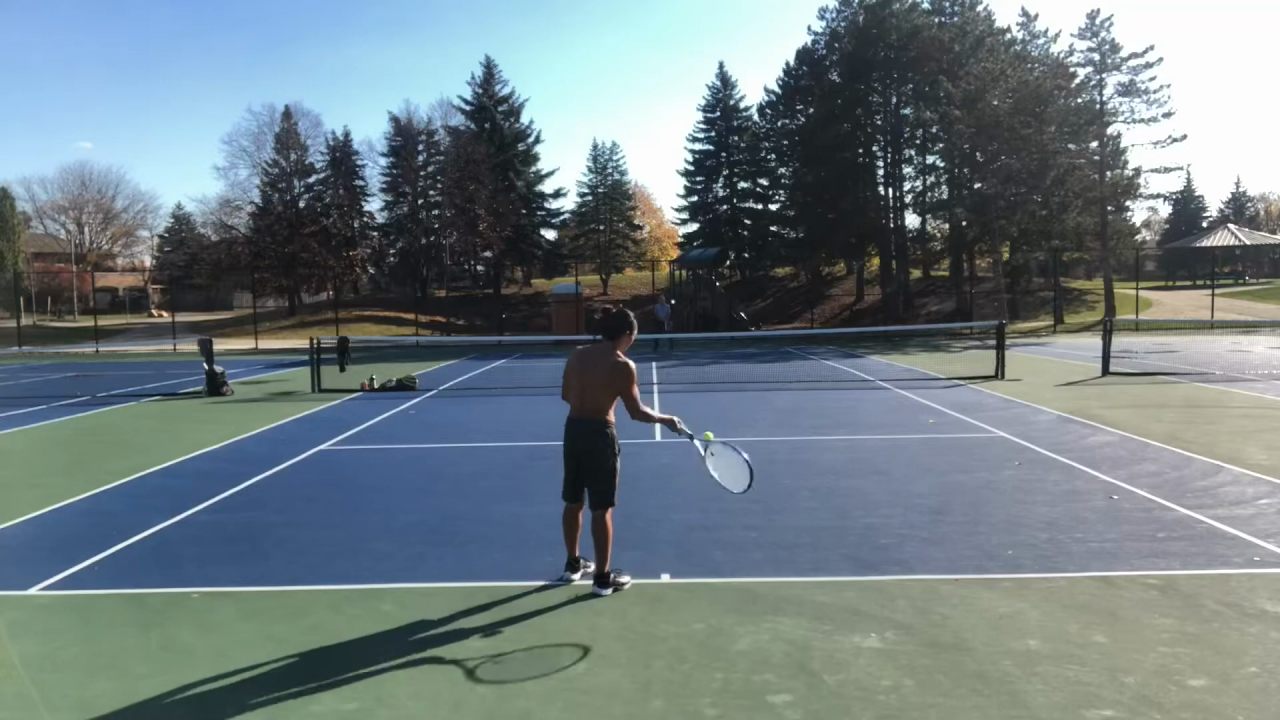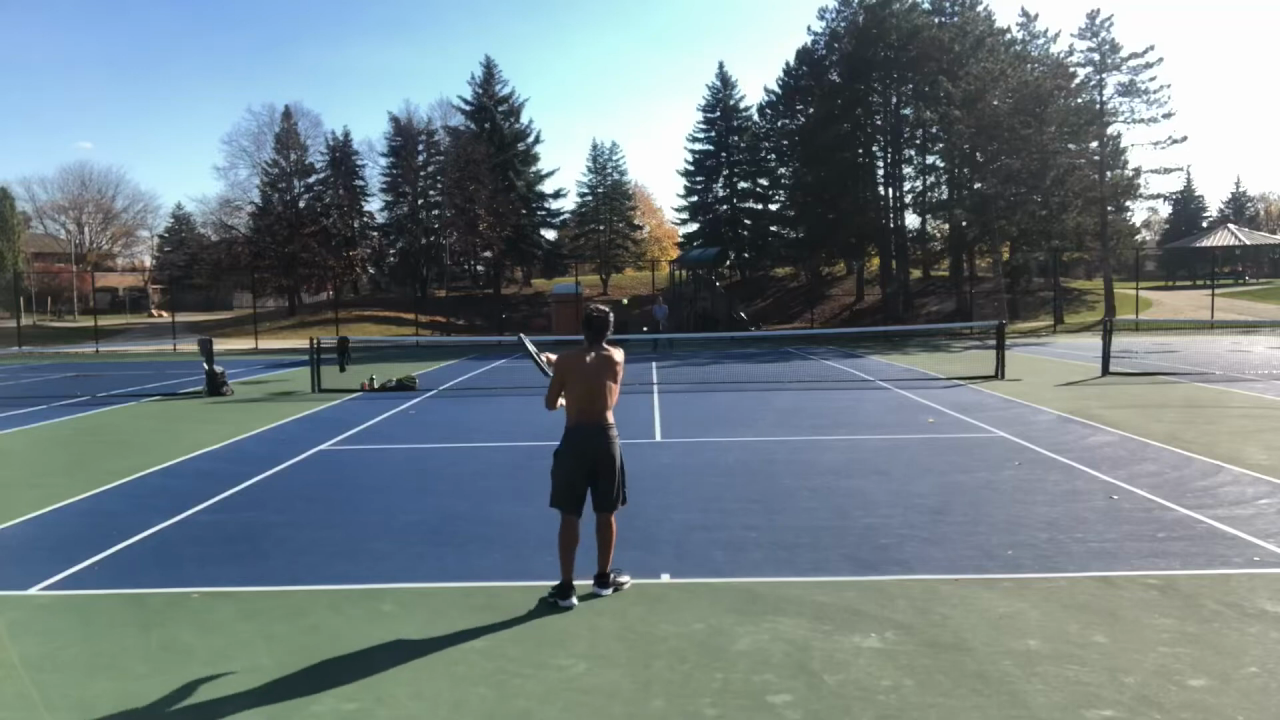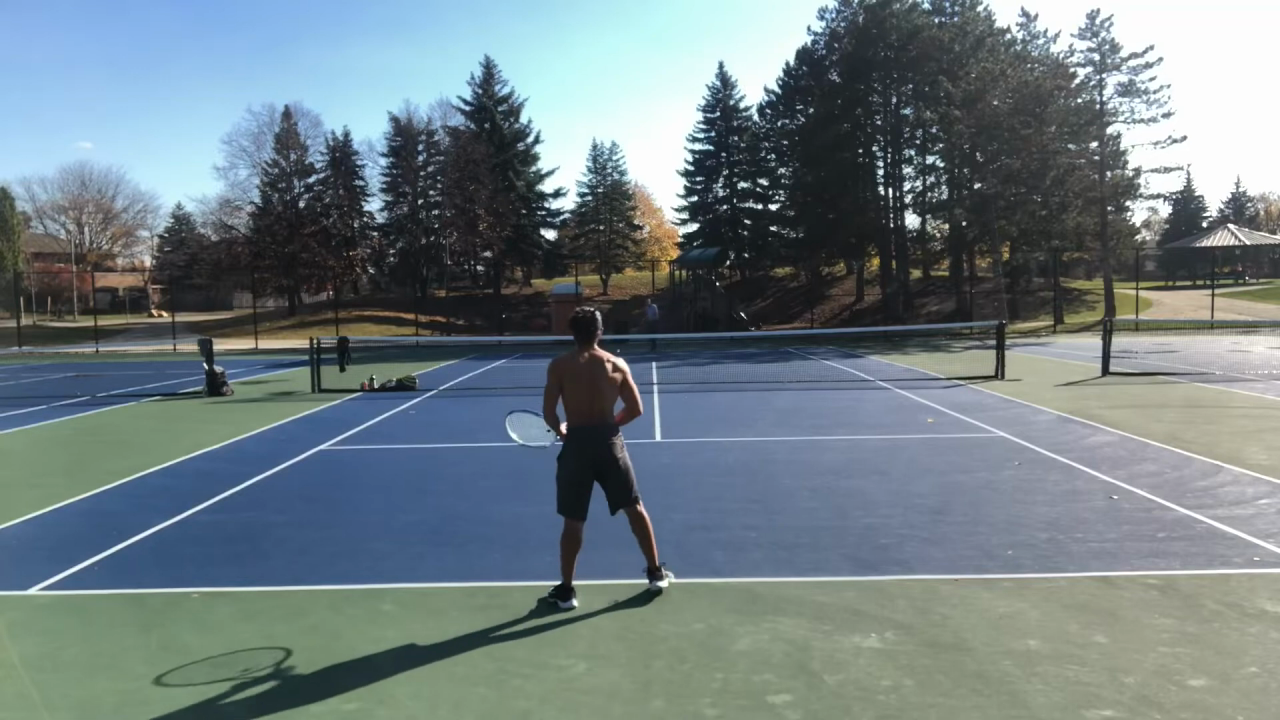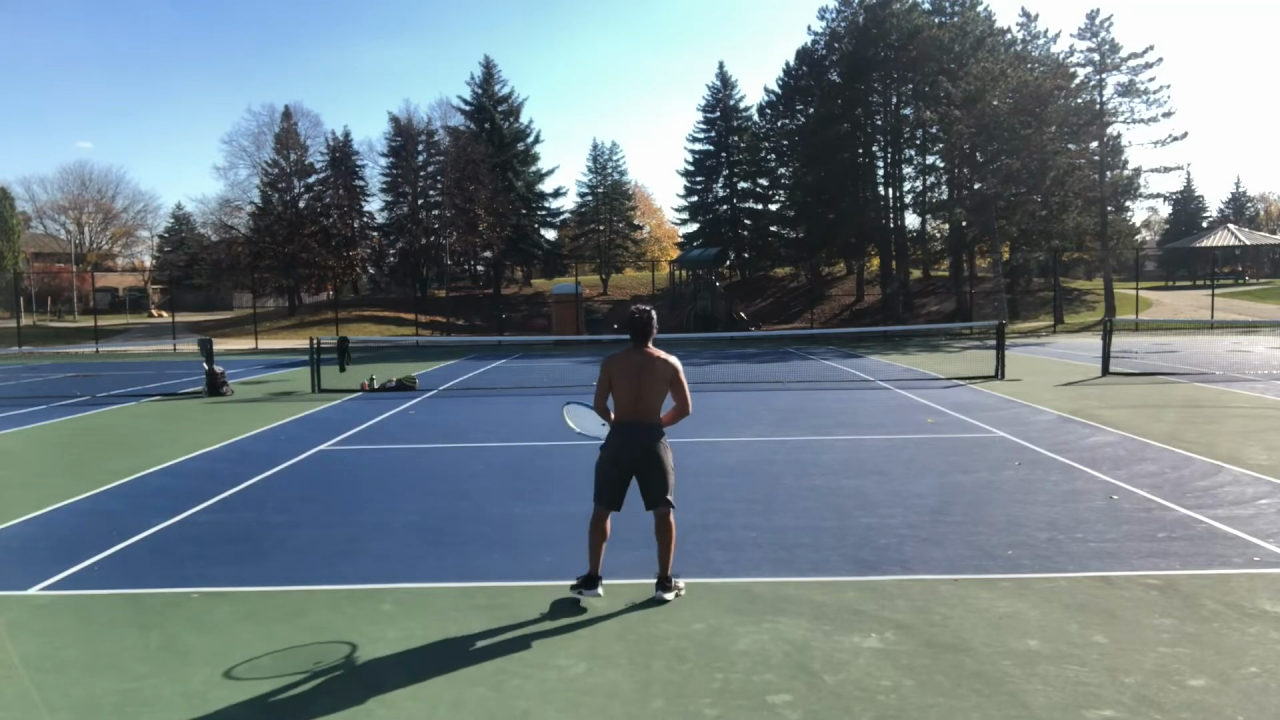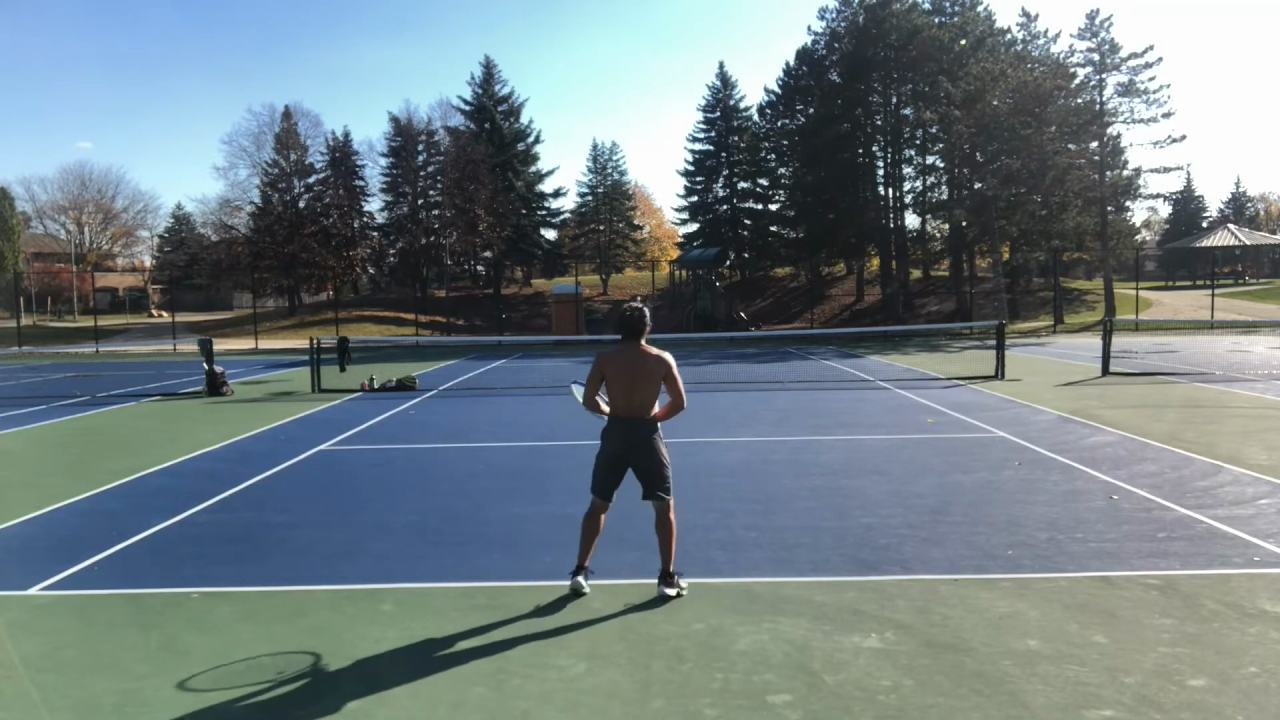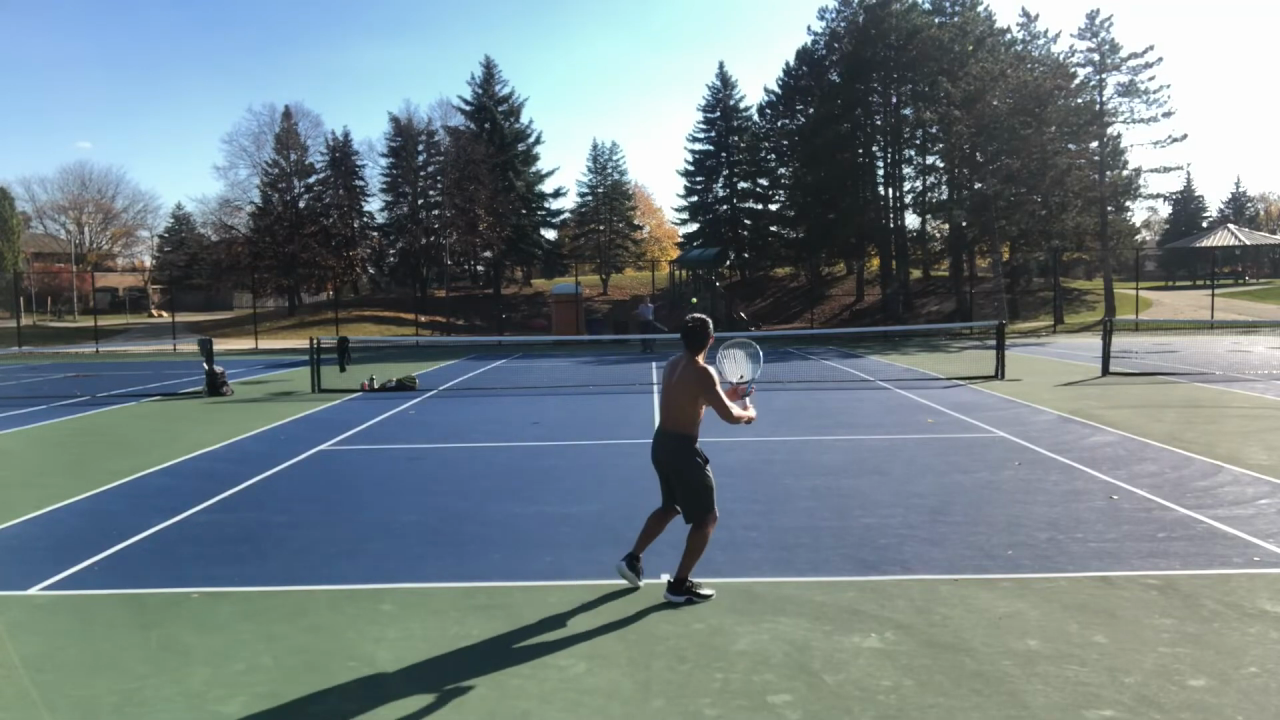
dt=0.5s
person 1, frame 1
left shoulder: (577, 355)
right shoulder: (622, 366)
right elbow: (637, 413)
right wrist: (667, 420)
left hip: (573, 430)
right hip: (598, 434)
left knee: (573, 502)
right knee: (601, 508)
left ankle: (572, 563)
right ankle: (604, 578)
person 1, frame 2
left shoulder: (565, 360)
right shoulder: (617, 357)
left elbow: (550, 403)
left hip: (575, 439)
right hip: (606, 438)
left knee: (569, 517)
right knee: (606, 513)
left ankle: (566, 587)
right ankle: (603, 577)
person 1, frame 3
left shoulder: (559, 365)
right shoulder: (617, 365)
left elbow: (548, 412)
right elbow: (635, 409)
left wrist: (561, 431)
left hip: (577, 443)
right hip: (609, 440)
left knee: (573, 521)
right knee: (634, 507)
left ankle: (566, 589)
right ankle: (655, 571)
person 1, frame 4
left shoulder: (612, 362)
right shoulder: (669, 363)
left elbow: (599, 406)
right elbow: (684, 408)
left hip: (619, 439)
right hip: (652, 439)
left knee: (601, 510)
right knee: (663, 511)
left ankle: (592, 578)
right ankle: (665, 581)
person 1, frame 5
left shoulder: (604, 358)
right shoulder: (662, 359)
left elbow: (589, 400)
right elbow: (679, 404)
left hip: (614, 434)
right hip: (646, 435)
left knee: (599, 504)
right knee: (663, 505)
left ankle: (581, 571)
right ankle: (668, 579)
person 1, frame 6
left shoulder: (673, 364)
right shoulder: (701, 372)
right elbow: (728, 415)
left wrist: (727, 396)
right wrist: (747, 414)
left hip: (662, 443)
right hip: (683, 449)
left knee: (669, 507)
right knee: (706, 518)
left ankle: (633, 559)
right ankle: (680, 585)
